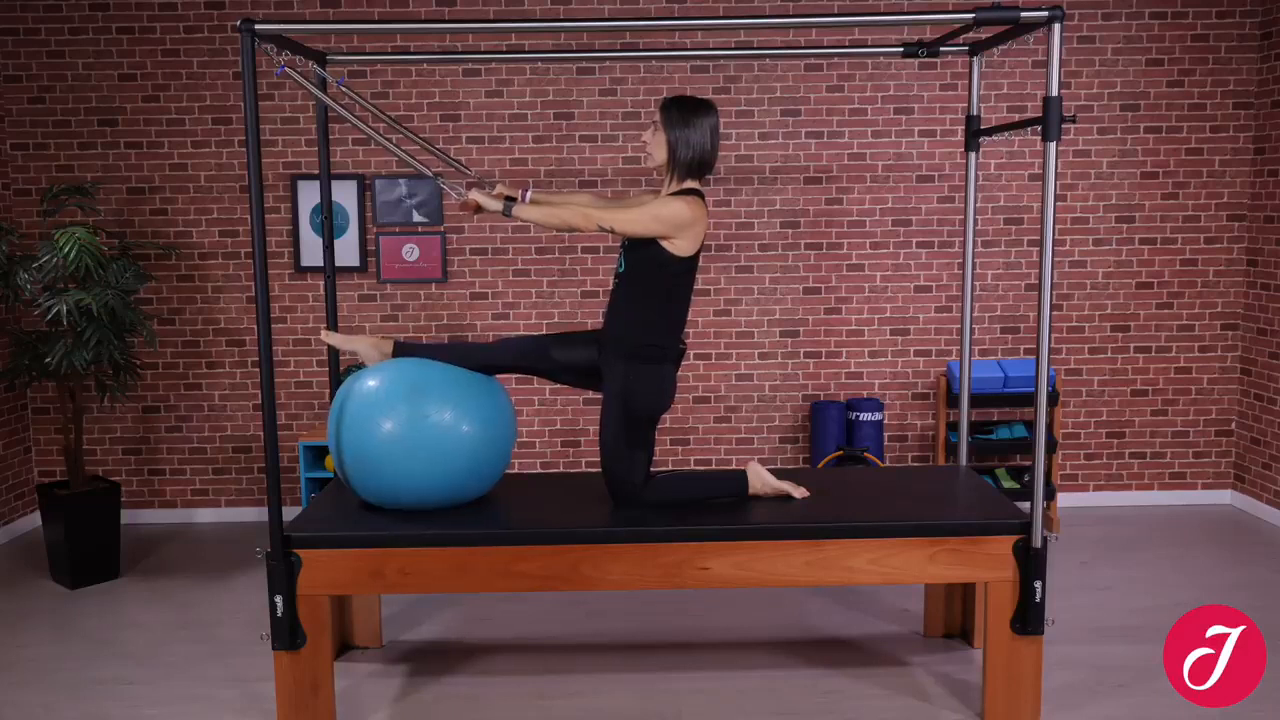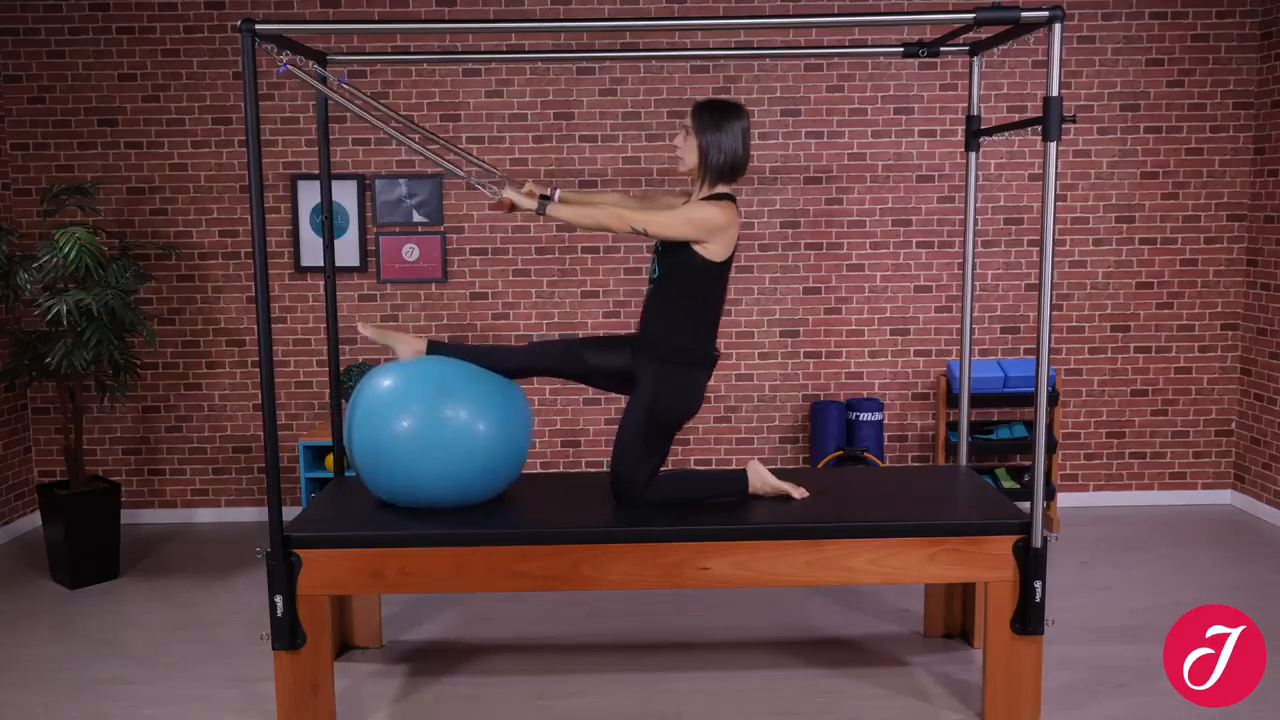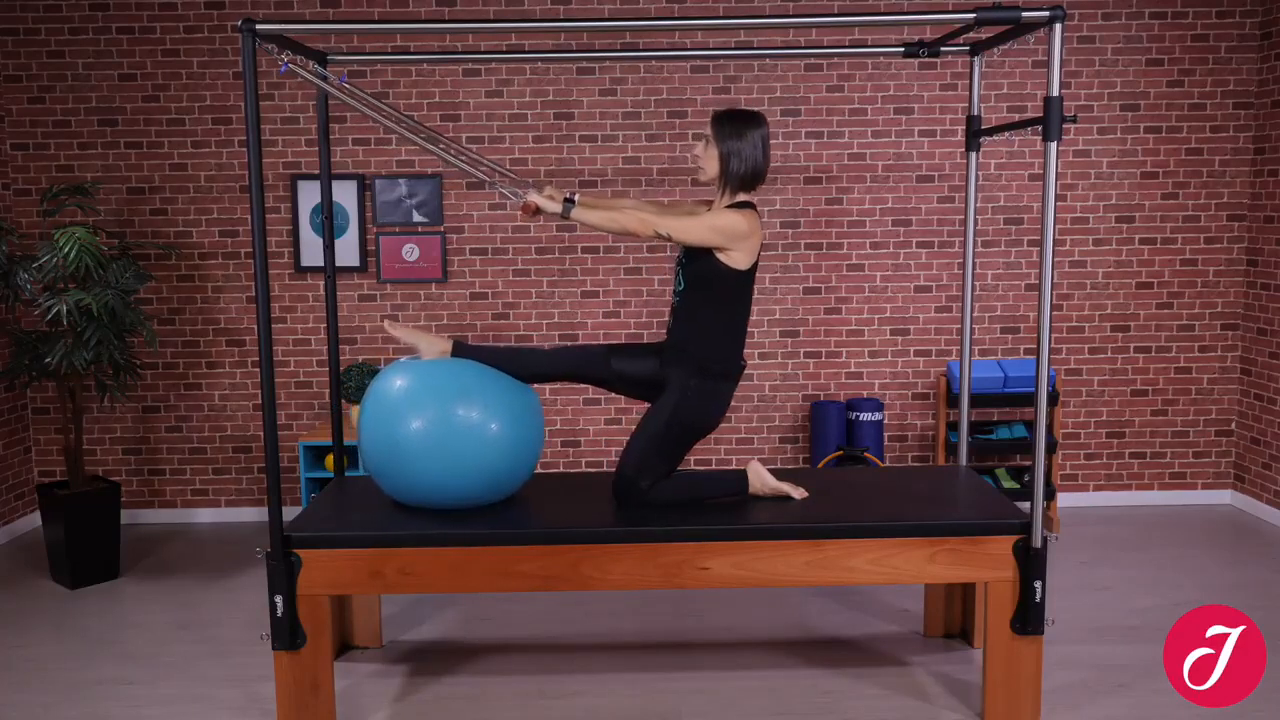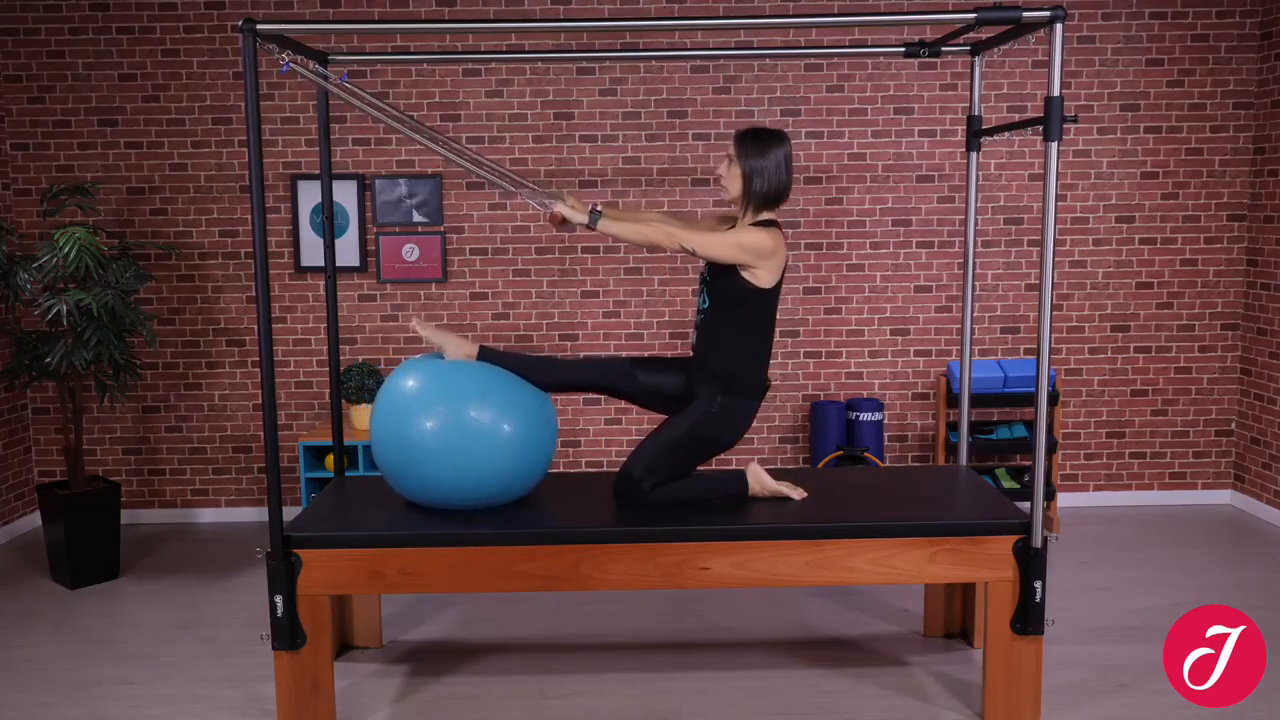
dt=1s
person 1, frame 1
left shoulder: (685, 210)
right shoulder: (665, 199)
left elbow: (587, 221)
right elbow: (596, 201)
left wrist: (503, 209)
right wrist: (525, 195)
left hip: (644, 366)
right hip: (618, 349)
left knee: (628, 489)
right knee: (512, 354)
left ankle: (748, 482)
right ankle: (390, 352)
person 1, frame 2
left shoulder: (717, 215)
right shoulder: (694, 203)
left elbow: (620, 220)
right elbow: (626, 201)
left wrist: (539, 206)
right wrist: (553, 195)
left hip: (678, 370)
right hip: (651, 353)
left knee: (631, 488)
right knee: (545, 357)
left ankle: (749, 481)
right ankle: (424, 350)
person 1, frame 3
left shoulder: (739, 223)
right shoulder: (716, 211)
left elbow: (642, 225)
right elbow: (644, 208)
left wrist: (563, 210)
right wrist: (571, 199)
left hip: (704, 380)
right hip: (676, 361)
left knee: (632, 489)
right knee: (570, 362)
left ankle: (749, 481)
right ankle: (448, 351)
person 1, frame 4
left shoulder: (764, 241)
right shoulder: (736, 227)
left elbow: (668, 240)
right elbow: (666, 222)
left wrist: (589, 221)
right wrist: (593, 211)
left hip: (727, 398)
right hip: (700, 377)
left knee: (632, 489)
left ankle: (748, 483)
right ankle: (473, 355)
